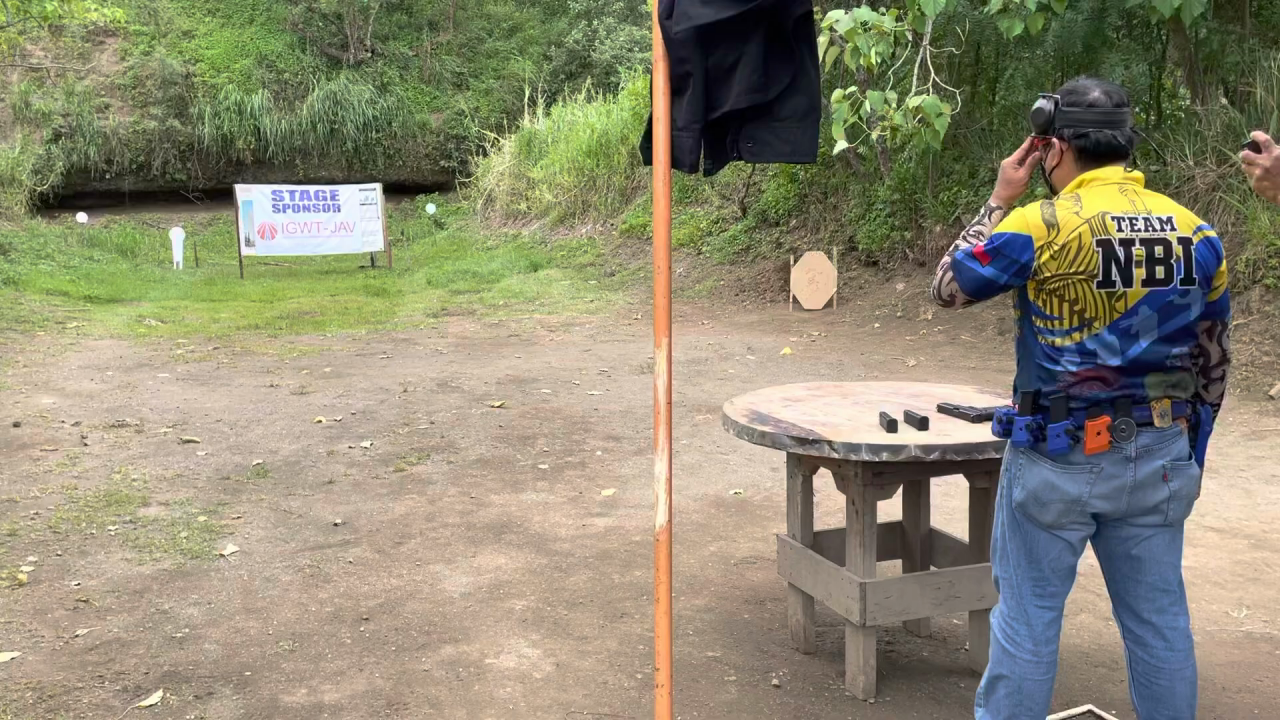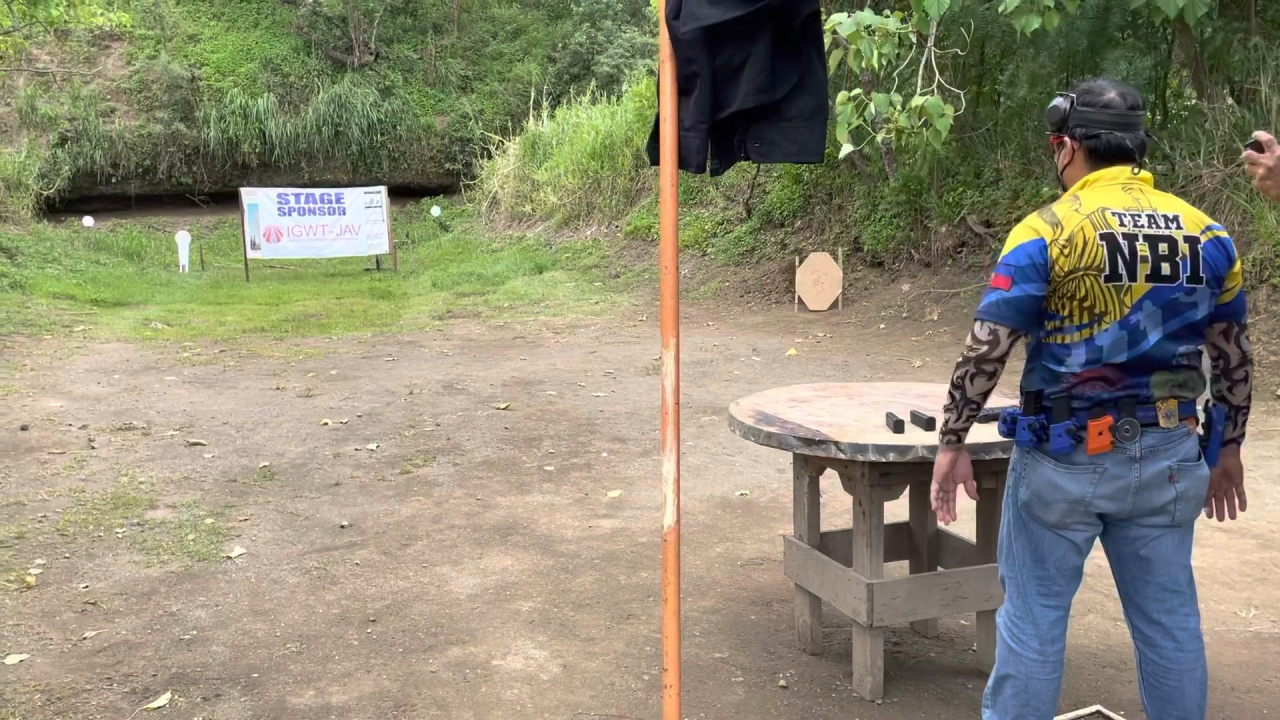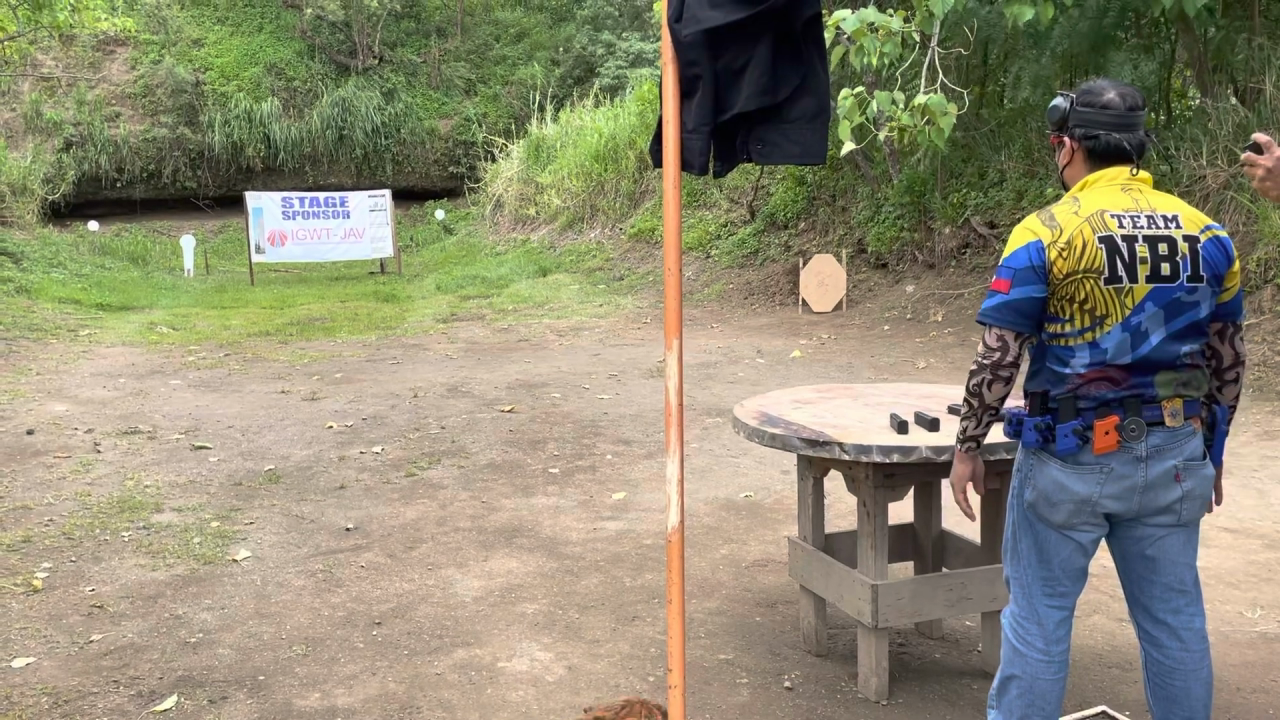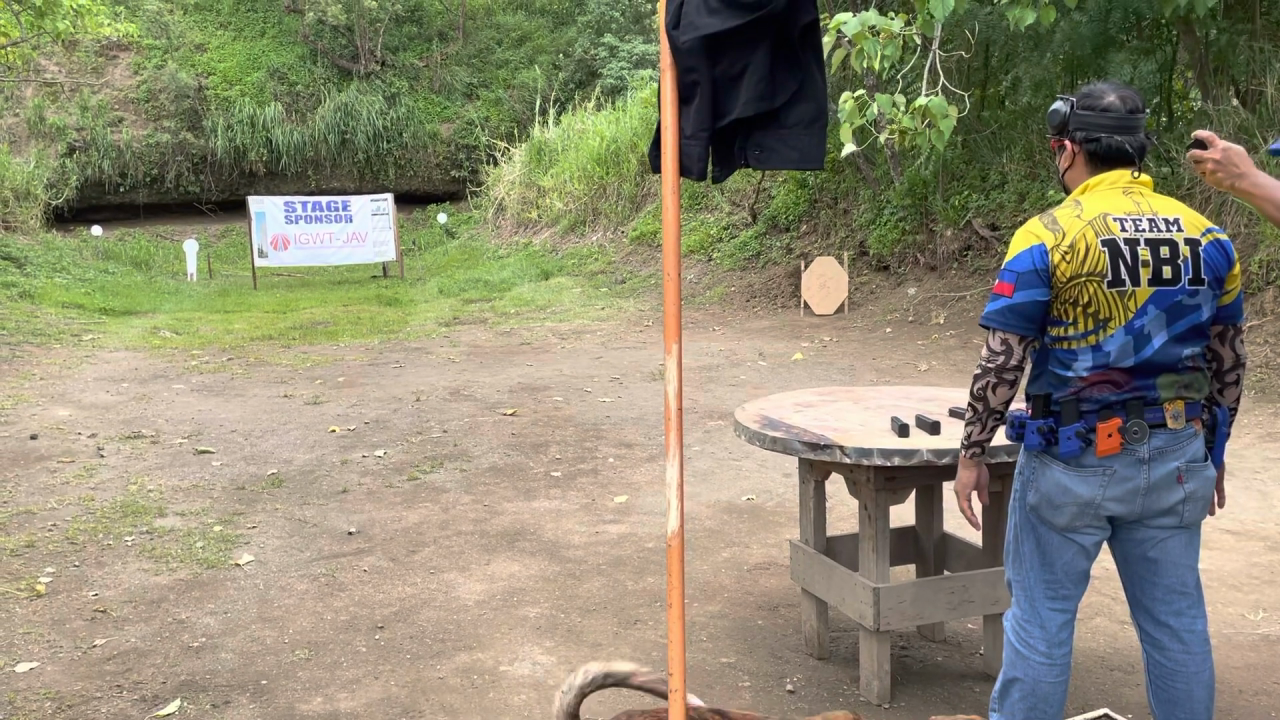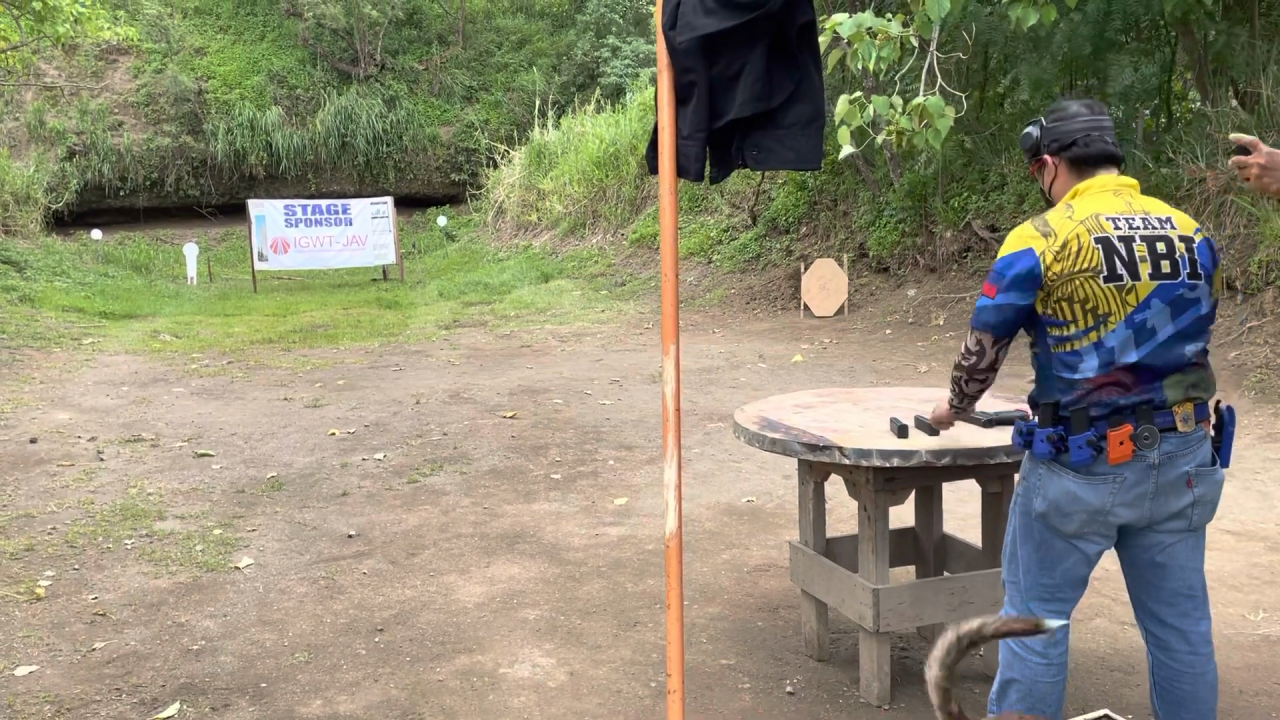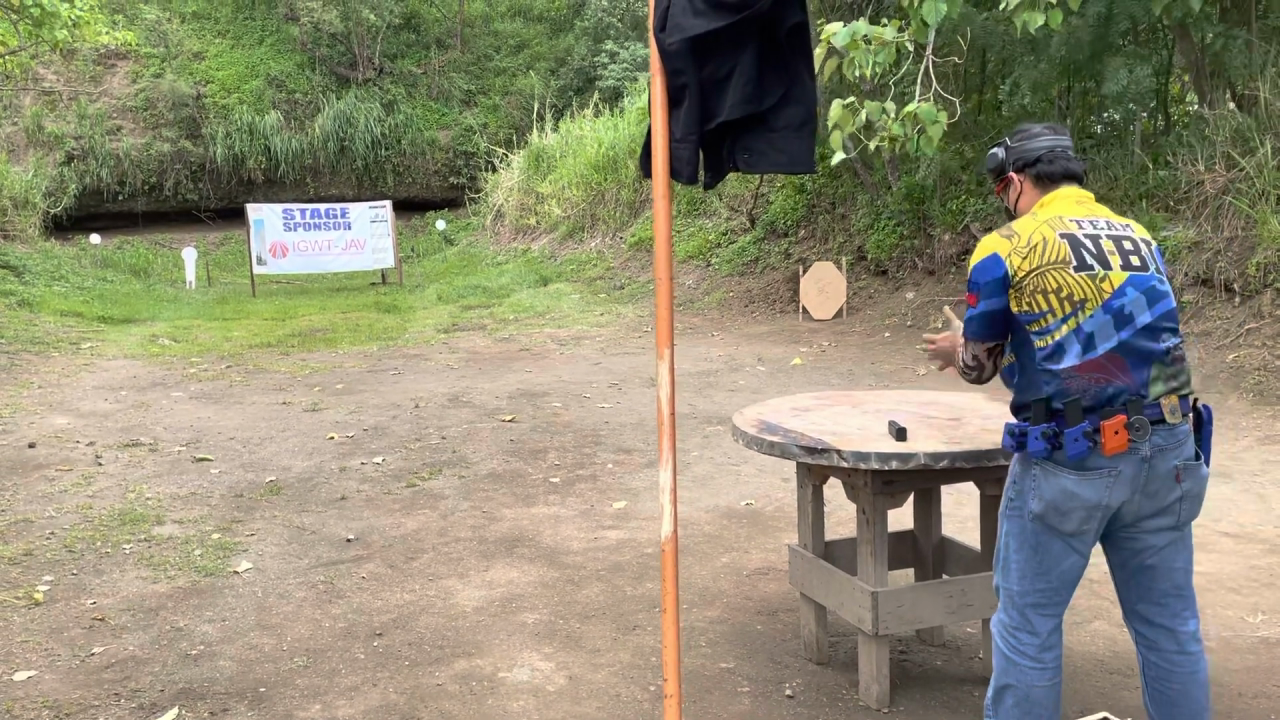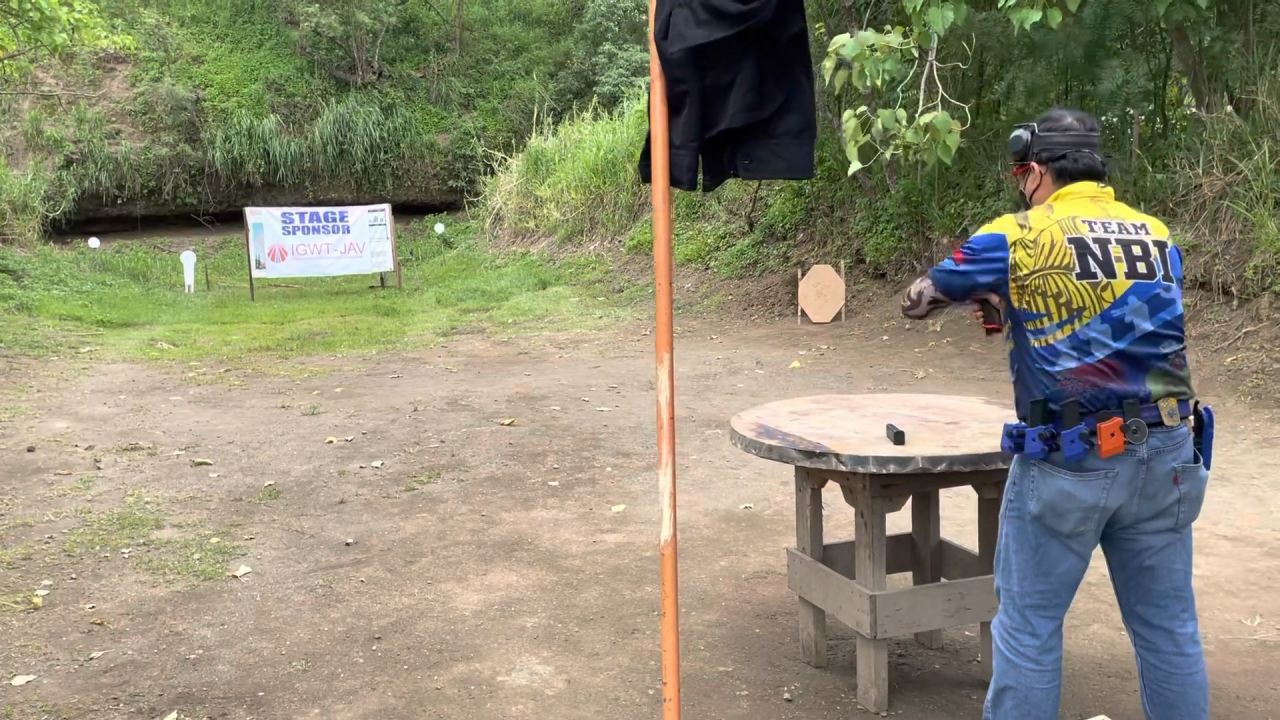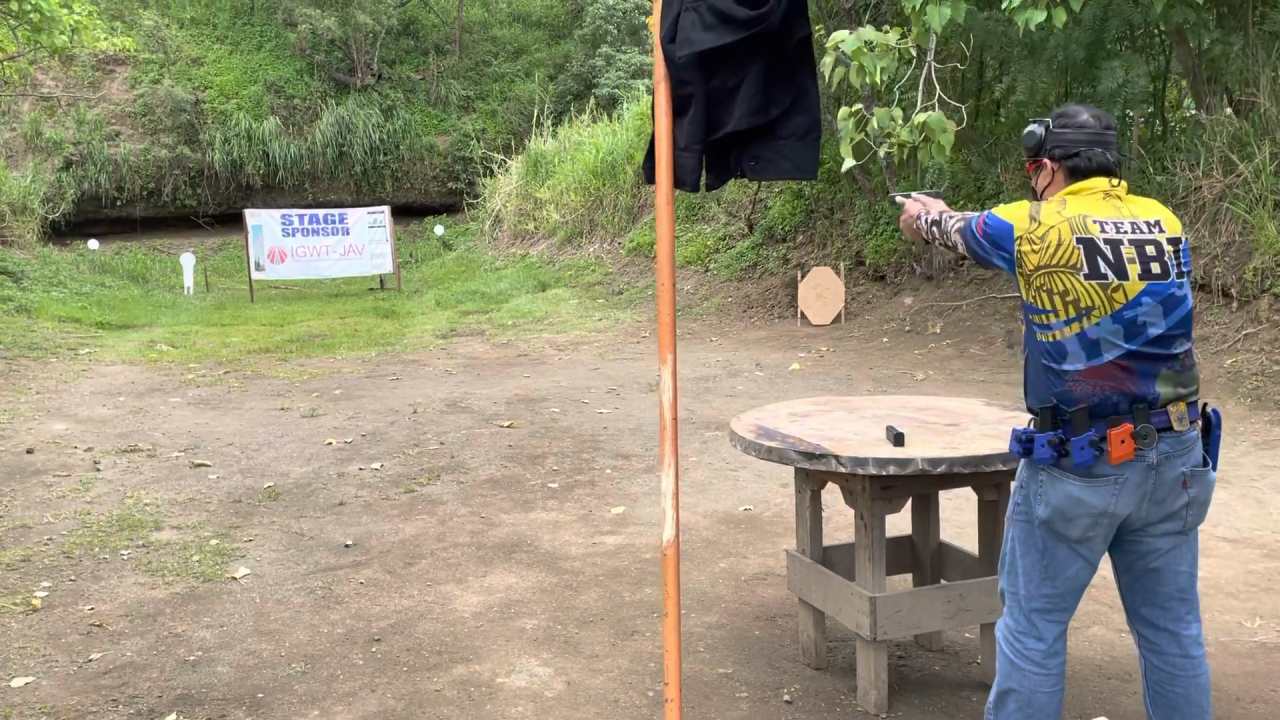
dt=0.7s
person 1, frame 1
left shoulder: (1038, 225)
right shoulder: (1196, 232)
left elbow: (948, 287)
right elbow: (1212, 356)
left wrist: (1000, 200)
right wrist: (1192, 442)
left hip: (1059, 457)
right hip: (1159, 454)
left knee: (1028, 614)
right knee: (1158, 615)
person 1, frame 2
left shoulder: (1048, 230)
right shoulder: (1207, 232)
left elbow: (985, 349)
right elbow: (1233, 356)
left wrist: (951, 441)
right wrist: (1227, 448)
left hip: (1065, 457)
right hip: (1166, 455)
left knee: (1034, 615)
right knee: (1169, 616)
person 1, frame 3
left shoulder: (1046, 232)
right shoulder: (1206, 234)
left elbow: (998, 358)
right elbow: (1228, 358)
left wrist: (967, 445)
right wrist: (1211, 445)
left hip: (1071, 458)
right hip: (1173, 455)
left knee: (1039, 613)
right knee: (1175, 615)
person 1, frame 4
left shoulder: (1048, 237)
right shoulder: (1206, 236)
left elbow: (1002, 362)
right elbow: (1228, 359)
left wrist: (972, 453)
right wrist: (1213, 449)
left hip: (1074, 460)
right hip: (1174, 457)
left knee: (1042, 616)
right knee: (1176, 618)
person 1, frame 5
left shoulder: (1039, 241)
right shoulder: (1190, 234)
left elbow: (983, 352)
left wrist: (956, 406)
left hip: (1082, 466)
right hip: (1181, 457)
left knee: (1035, 615)
right knee: (1180, 621)
person 1, frame 6
left shoulder: (1005, 248)
right shoulder: (1138, 237)
left elbow: (978, 366)
left wrist: (959, 345)
left hip: (1070, 462)
right hip: (1167, 451)
left knee: (1028, 619)
right knee: (1169, 620)
person 1, frame 7
left shoulder: (1013, 236)
right shoulder: (1155, 234)
left elbow: (918, 302)
left wrist: (966, 283)
left hip: (1070, 462)
right hip: (1164, 452)
left knee: (1028, 622)
right knee: (1168, 623)
person 1, frame 8
left shoulder: (1033, 227)
right shoulder: (1164, 223)
left elbow: (958, 230)
left wrist: (925, 216)
left hip: (1079, 464)
right hip: (1174, 456)
left knee: (1034, 624)
right knee: (1172, 626)
